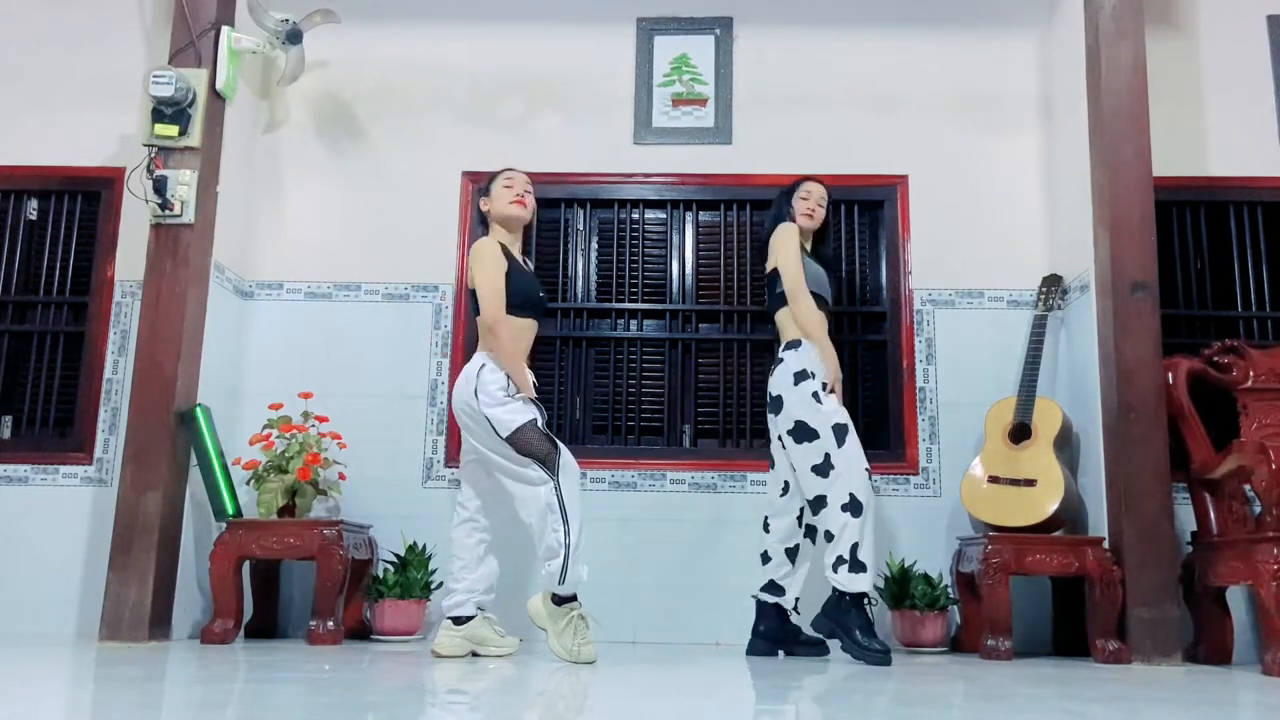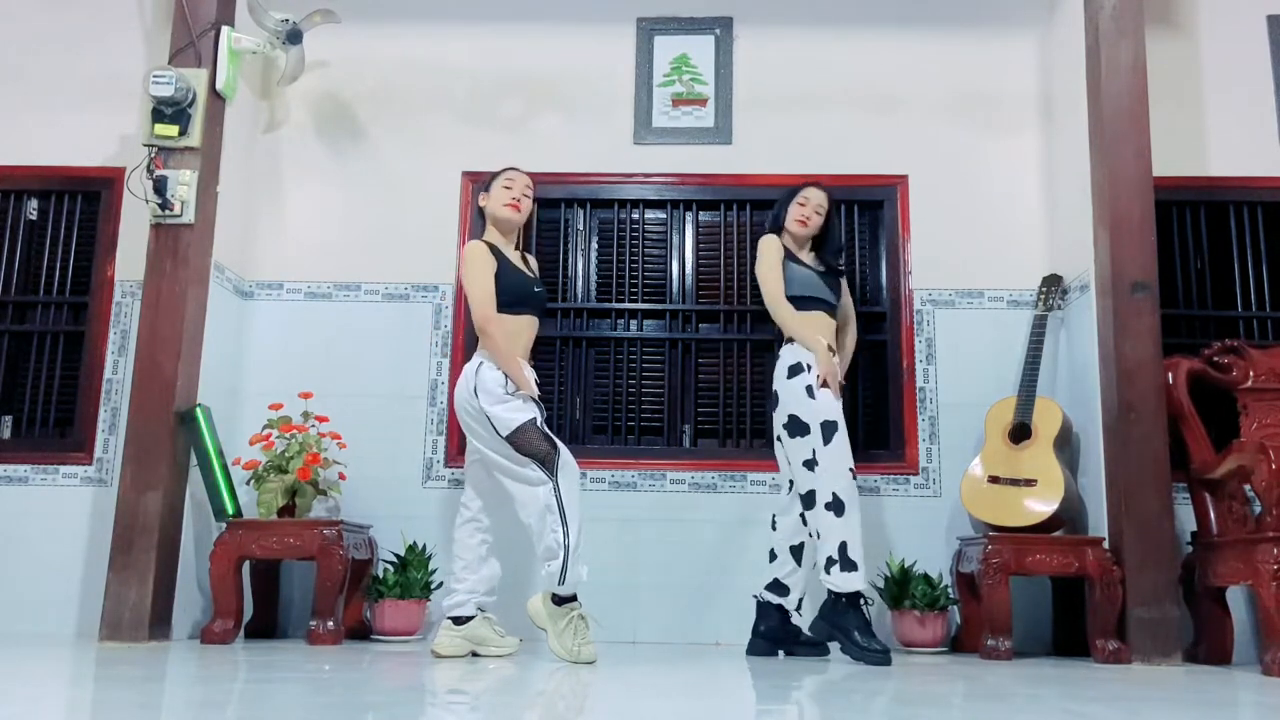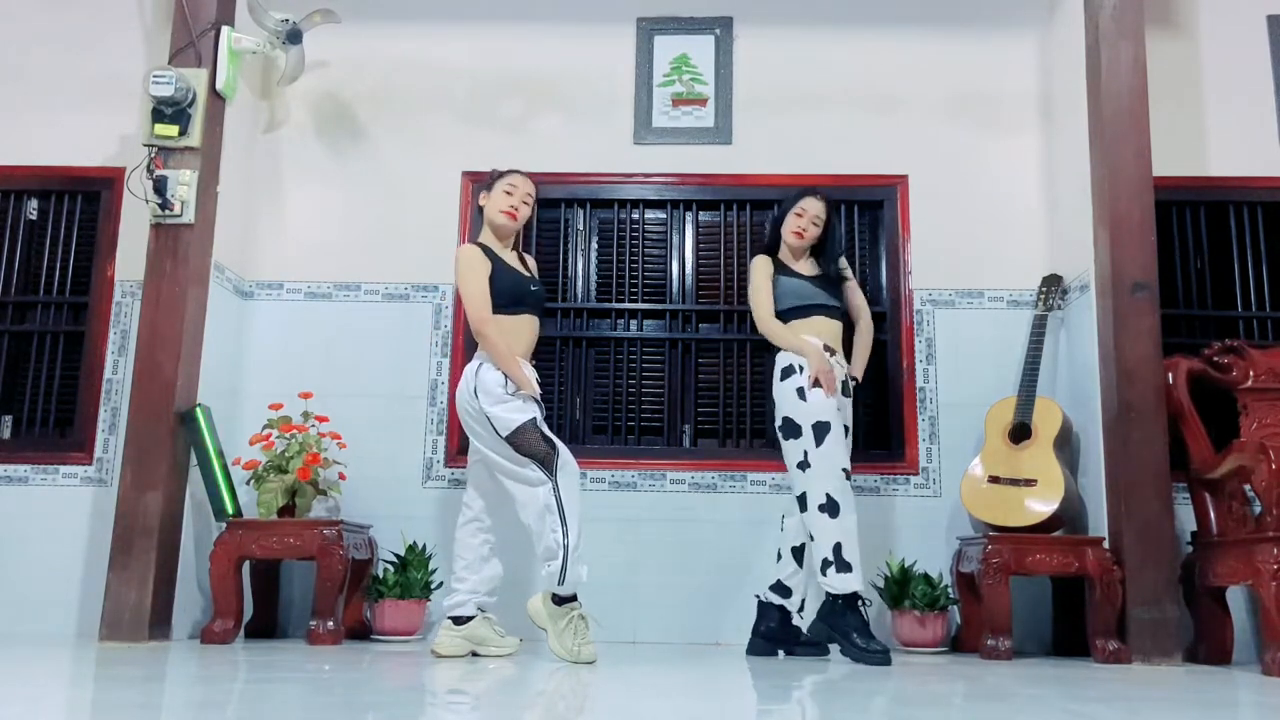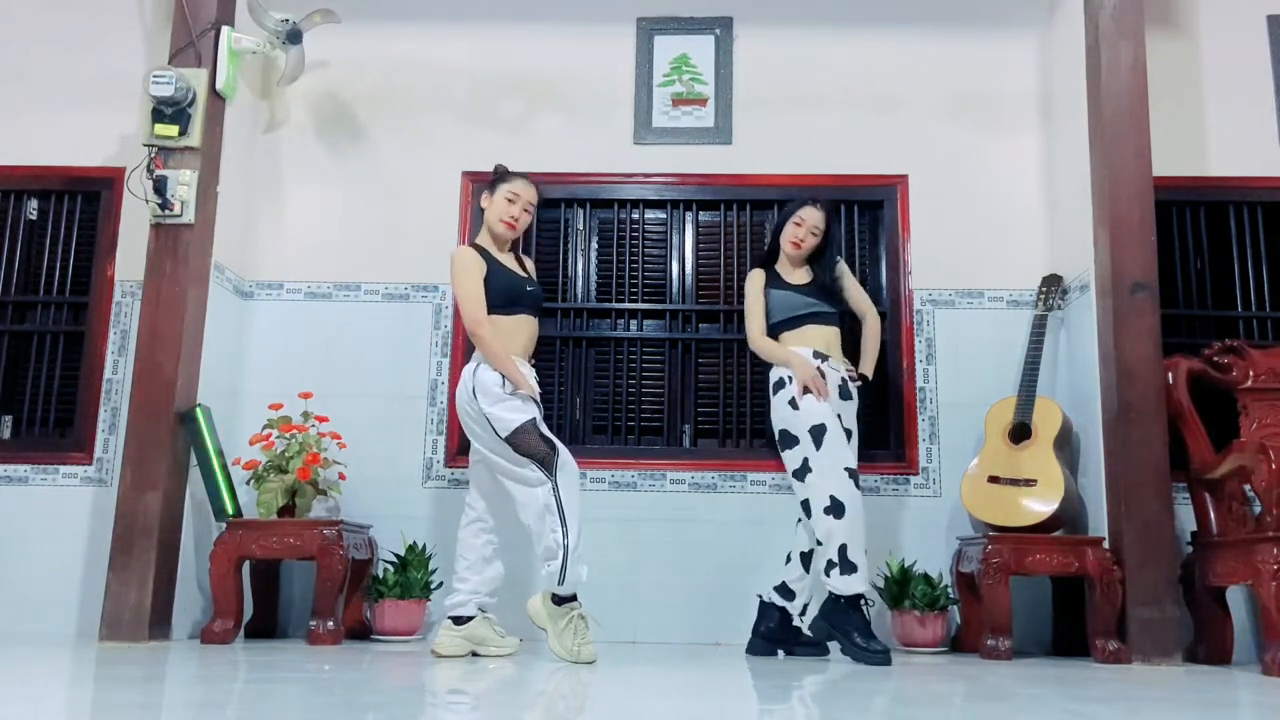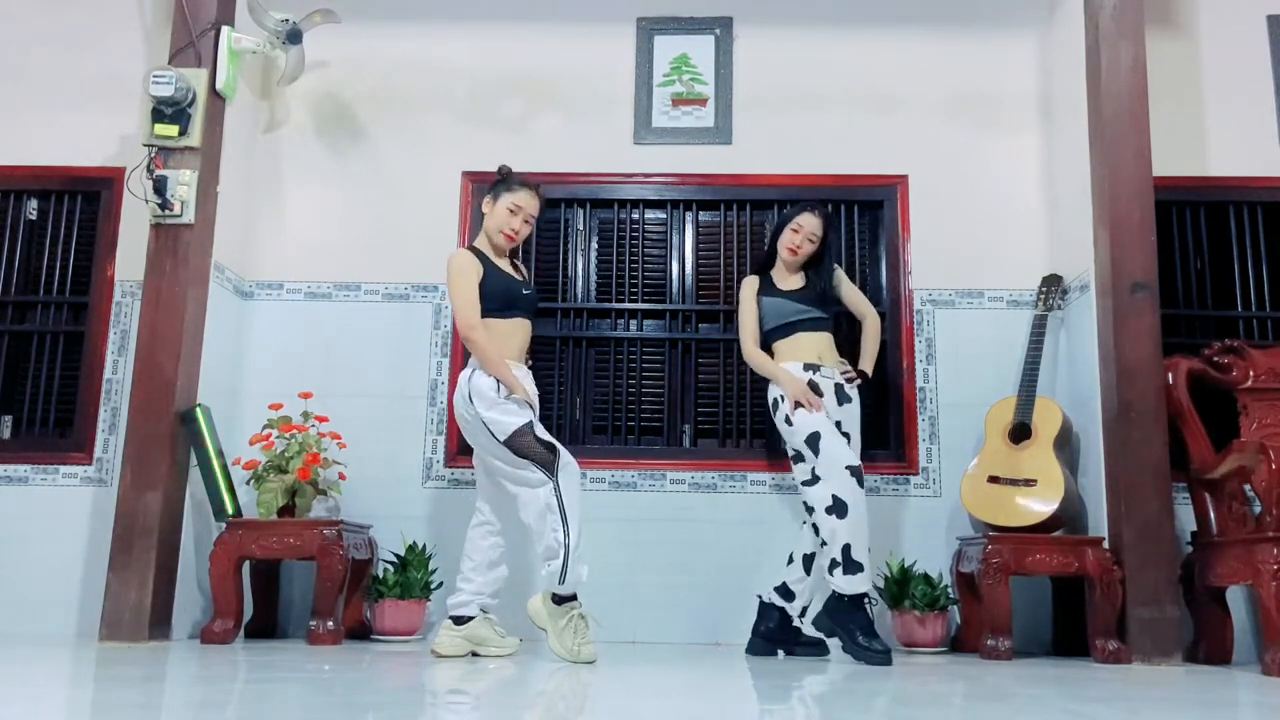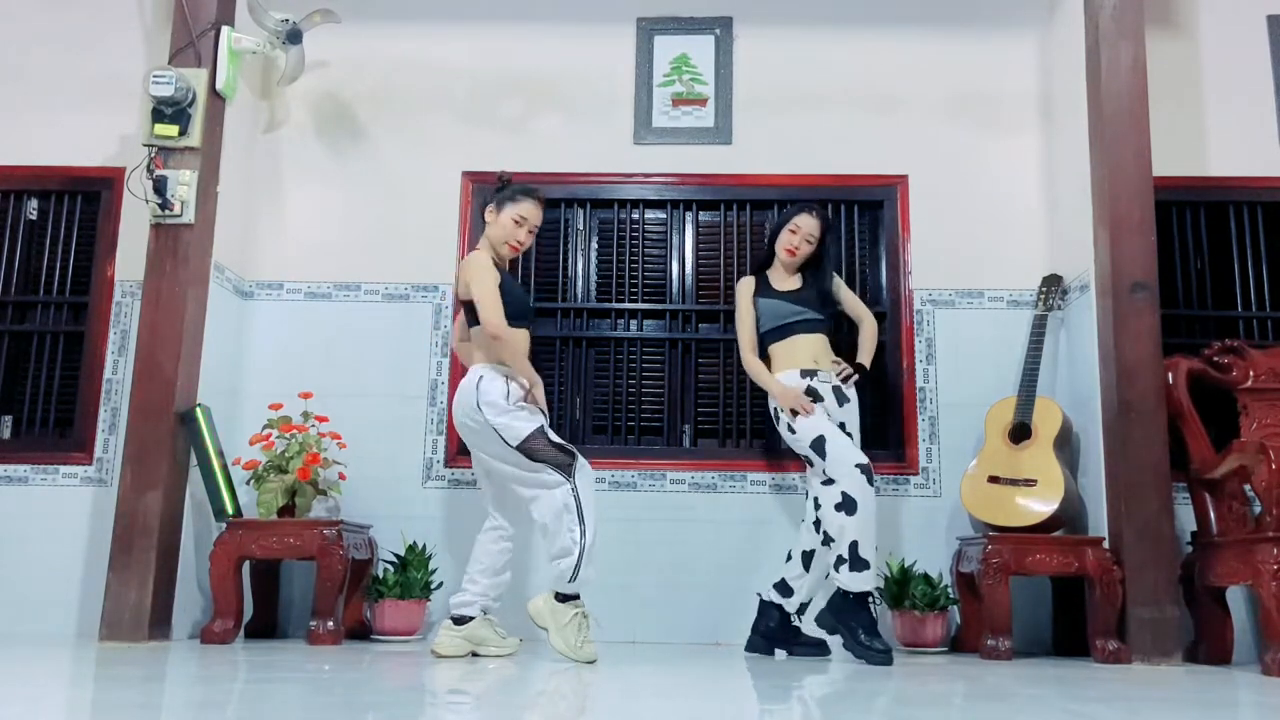
dt=0.2s
person 1, frame 1
left shoulder: (521, 260)
right shoulder: (488, 248)
right elbow: (494, 321)
left wrist: (522, 385)
right wrist: (525, 386)
left hip: (494, 389)
right hip: (491, 384)
left knee: (474, 504)
right knee: (557, 473)
left ankle: (462, 620)
right ankle: (561, 597)
person 1, frame 2
left shoulder: (527, 261)
right shoulder: (477, 250)
right elbow: (486, 322)
left wrist: (525, 384)
right wrist: (525, 383)
left hip: (505, 386)
right hip: (492, 382)
left knee: (478, 504)
right knee: (556, 473)
left ankle: (462, 619)
right ankle: (561, 598)
person 1, frame 3
left shoulder: (527, 262)
right shoulder: (472, 253)
right elbow: (482, 325)
left wrist: (527, 383)
right wrist: (525, 382)
left hip: (510, 386)
right hip: (493, 383)
left knee: (481, 504)
right knee: (556, 472)
left ankle: (463, 619)
right ankle: (561, 597)
person 1, frame 4
left shoulder: (525, 265)
right shoulder: (469, 256)
right elbow: (477, 326)
left wrist: (527, 386)
right wrist: (521, 382)
left hip: (512, 388)
right hip: (492, 385)
left knee: (483, 505)
right knee: (556, 473)
left ankle: (463, 620)
right ankle: (561, 598)
person 1, frame 5
left shoulder: (516, 271)
right shoulder: (465, 259)
right elbow: (469, 328)
left wrist: (521, 389)
right wrist: (515, 385)
left hip: (507, 392)
right hip: (487, 389)
left knee: (492, 509)
right knee: (557, 474)
left ankle: (464, 621)
right ankle: (561, 599)
person 1, frame 6
left shoulder: (498, 271)
right shoulder: (480, 260)
left elbow: (461, 338)
right elbow: (495, 328)
right wrist: (527, 381)
left hip: (489, 399)
right hip: (491, 396)
left knee: (504, 514)
right knee: (567, 478)
left ankle: (464, 621)
right ankle: (563, 598)
person 2, frame 1
left shoulder: (814, 255)
right shoulder: (784, 232)
right elbow: (797, 296)
right wrist: (830, 362)
left hip: (799, 374)
right hip: (804, 368)
left knee: (795, 497)
right knee: (847, 478)
left ankle: (772, 619)
right ankle: (846, 604)
person 2, frame 2
left shoulder: (828, 259)
right shoulder: (772, 244)
left elbow: (848, 322)
right elbow: (776, 303)
left wrist: (839, 367)
right wrist: (822, 353)
left hip: (824, 370)
right hip: (803, 363)
left knee: (806, 493)
right knee: (832, 478)
left ankle: (773, 617)
right ankle: (843, 604)
person 2, frame 3
left shoulder: (833, 264)
right shoulder: (765, 263)
left elbow: (863, 317)
right elbow: (765, 321)
left wrist: (856, 370)
right wrist: (811, 352)
left hip: (836, 377)
right hip: (799, 368)
left knee: (814, 494)
right knee: (827, 481)
left ankle: (775, 617)
right ankle: (842, 605)
person 2, frame 4
left shoulder: (832, 270)
right shoulder: (760, 276)
left elbow: (870, 316)
right elbow: (756, 337)
left wrist: (865, 371)
right wrist: (799, 366)
left hip: (838, 384)
right hip: (793, 378)
left knee: (825, 497)
right knee: (834, 481)
left ankle: (776, 616)
right ankle: (845, 603)
person 2, frame 5
left shoulder: (828, 276)
right shoulder: (755, 283)
left elbow: (870, 318)
right elbow: (750, 349)
left wrist: (864, 370)
right wrist: (788, 382)
left hip: (838, 389)
right hip: (790, 390)
left knee: (828, 506)
right knee: (843, 473)
left ankle: (776, 617)
right ankle: (849, 601)
person 2, frame 6
left shoulder: (821, 280)
right shoulder: (751, 284)
left elbow: (867, 320)
right elbow: (747, 353)
left wrist: (857, 364)
right wrist: (777, 388)
left hip: (836, 390)
right hip: (792, 395)
left knee: (826, 509)
right knee: (853, 472)
left ankle: (775, 617)
right ankle: (851, 602)
